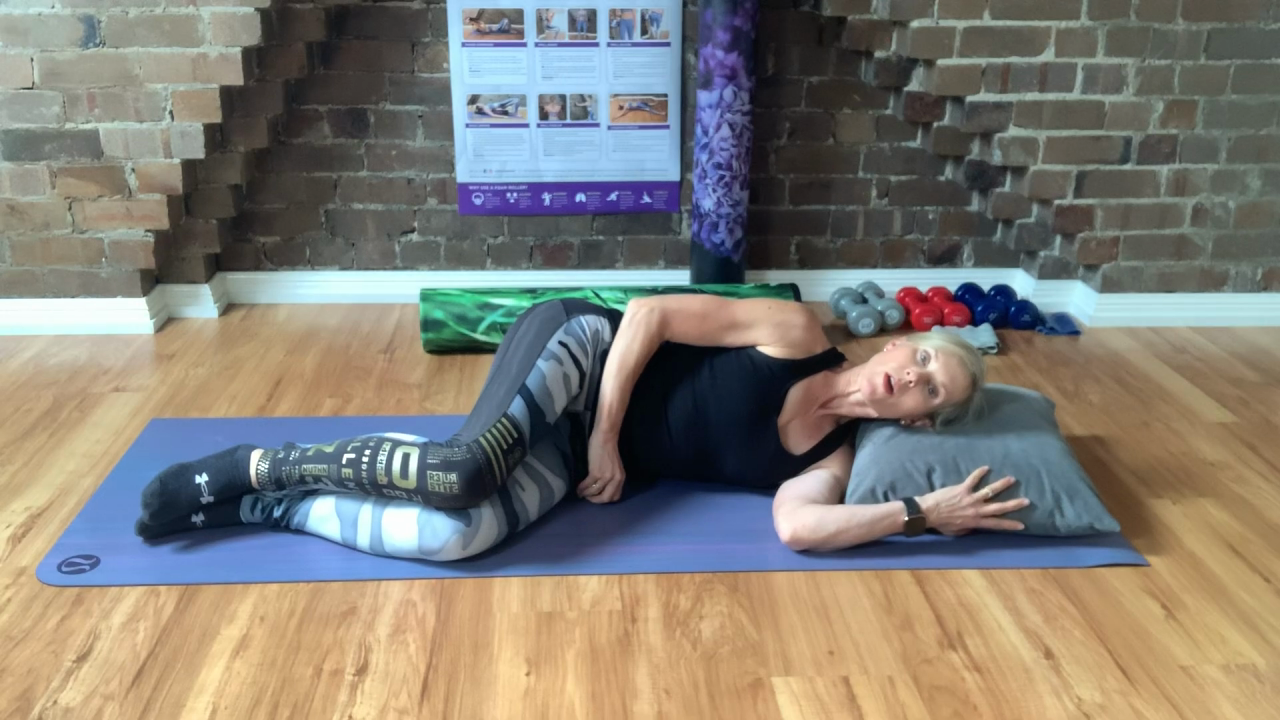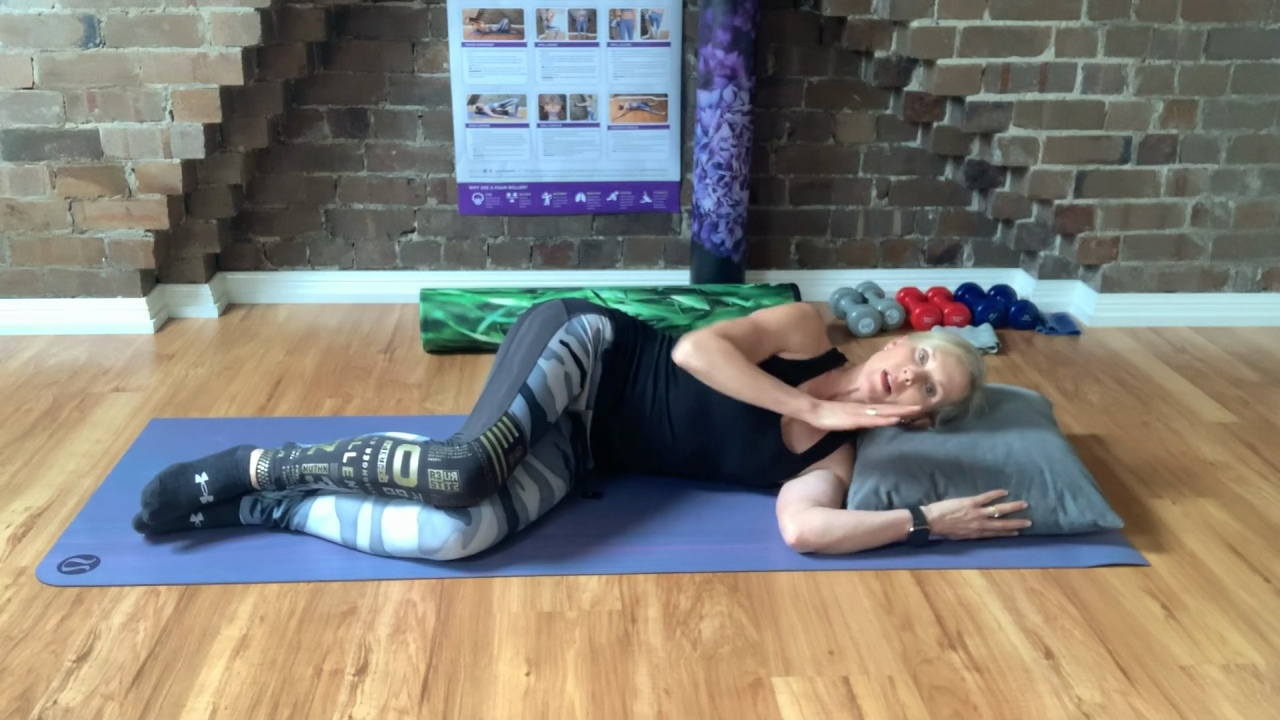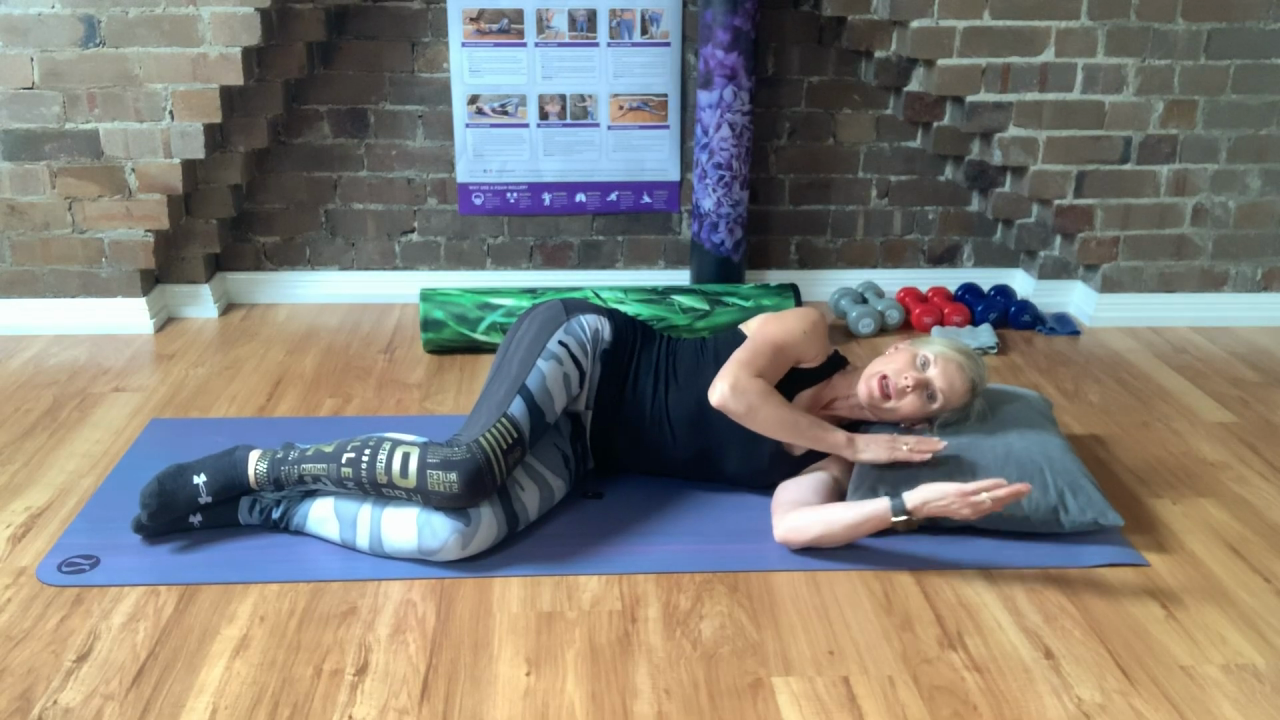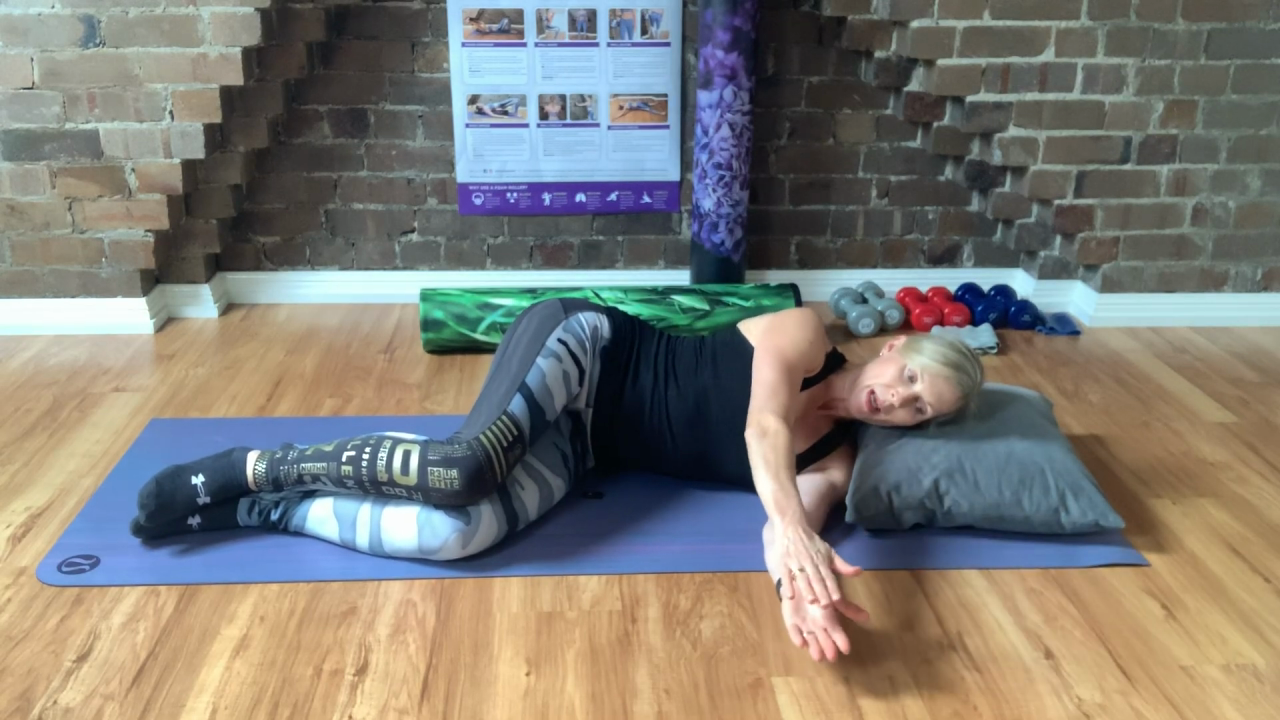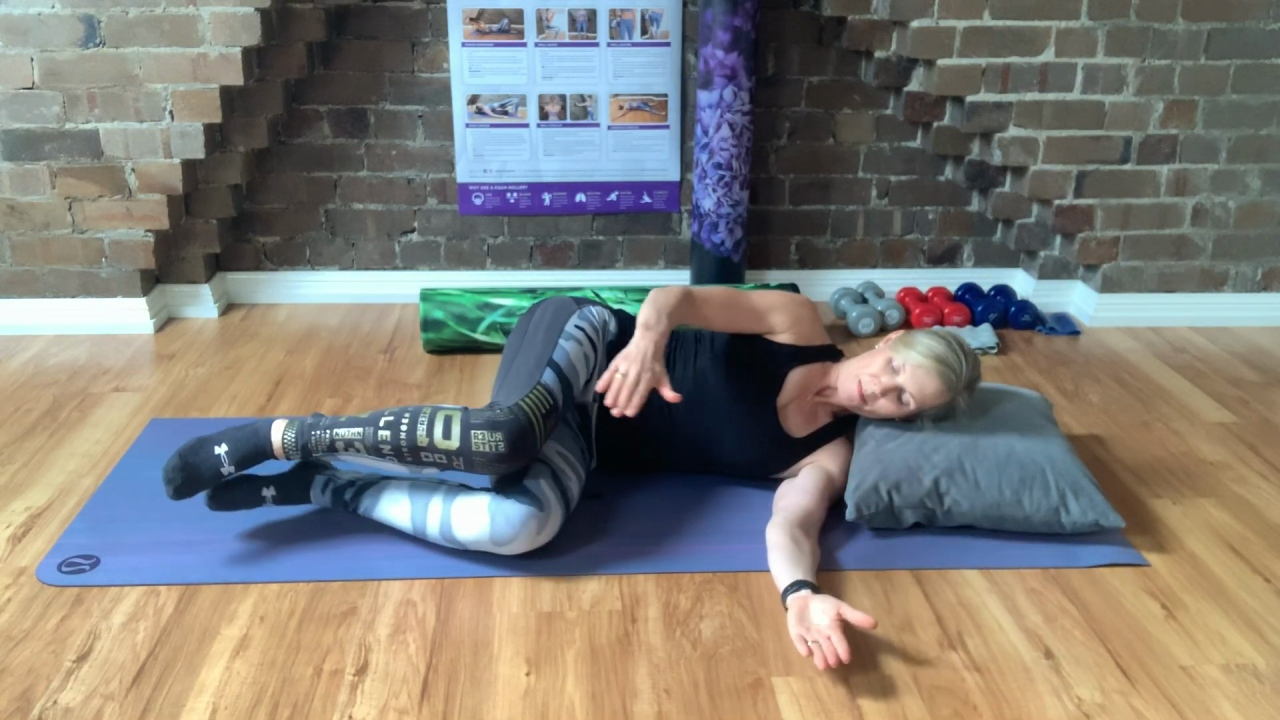
dt=1s
person 1, frame 1
left shoulder: (833, 456)
right shoulder: (796, 332)
left elbow: (799, 528)
right elbow: (649, 313)
left wrist: (926, 513)
right wrist: (606, 430)
left hip: (572, 458)
right hip: (575, 351)
left knee: (462, 533)
right knee: (462, 473)
left ankle: (266, 504)
right ankle: (252, 466)
person 1, frame 2
left shoulder: (831, 456)
right shoulder: (807, 330)
left elbow: (804, 530)
right elbow: (693, 344)
left wrist: (929, 520)
right wrist: (816, 405)
left hip: (582, 452)
right hip: (582, 349)
left knee: (462, 530)
right knee: (464, 470)
left ankle: (263, 506)
right ankle: (252, 464)
person 1, frame 3
left shoulder: (826, 455)
right shoulder: (811, 333)
left elbow: (793, 526)
right elbow: (726, 391)
left wrist: (914, 506)
right wrist: (855, 444)
left hip: (584, 449)
right hip: (582, 350)
left knee: (462, 532)
right knee: (463, 473)
left ankle: (264, 507)
right ankle: (250, 467)
person 1, frame 4
left shoulder: (833, 462)
right shoulder: (807, 333)
left elbow: (794, 519)
right elbow: (759, 425)
left wrist: (798, 590)
right wrist: (797, 533)
left hip: (582, 447)
right hip: (579, 348)
left knee: (462, 529)
right knee: (463, 467)
left ankle: (261, 509)
right ankle: (248, 466)
person 1, frame 5
left shoulder: (831, 456)
right shoulder: (799, 322)
left elbow: (790, 523)
right elbow: (675, 294)
left wrist: (801, 595)
right wrist: (649, 340)
left hip: (591, 442)
right hip: (585, 341)
left knee: (526, 519)
right knee: (500, 437)
left ankle: (322, 487)
right ankle: (275, 438)
